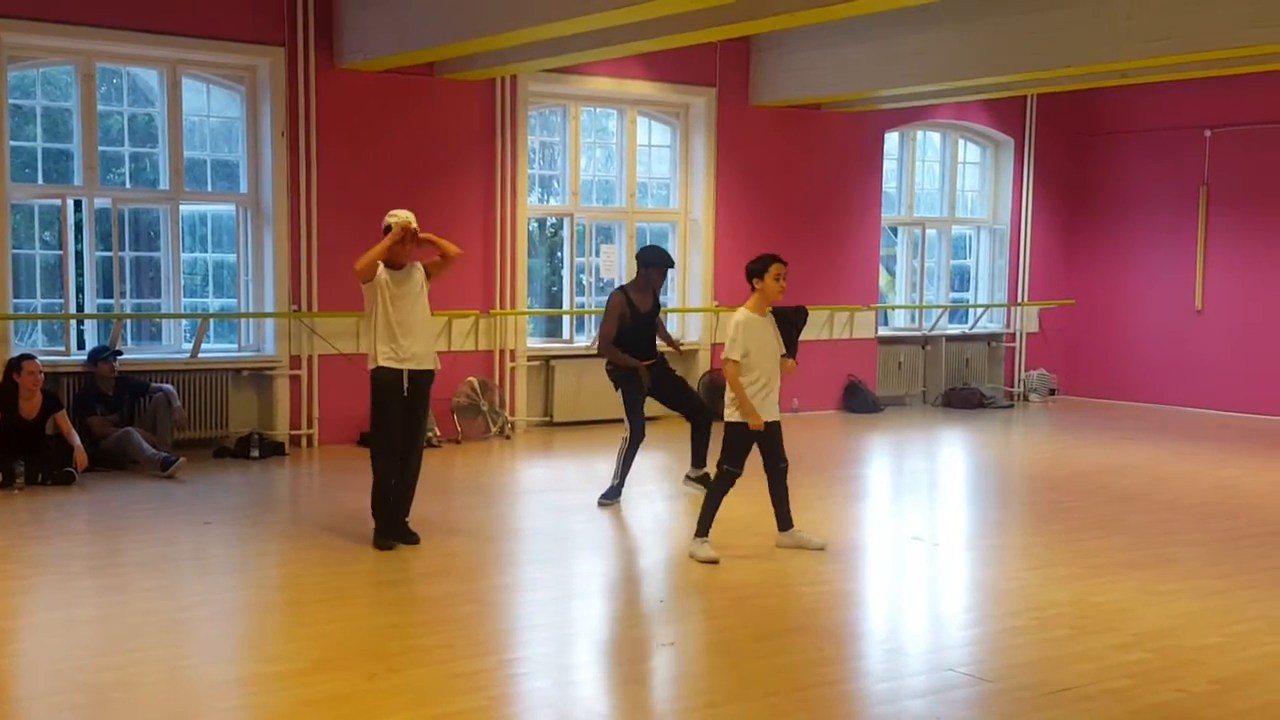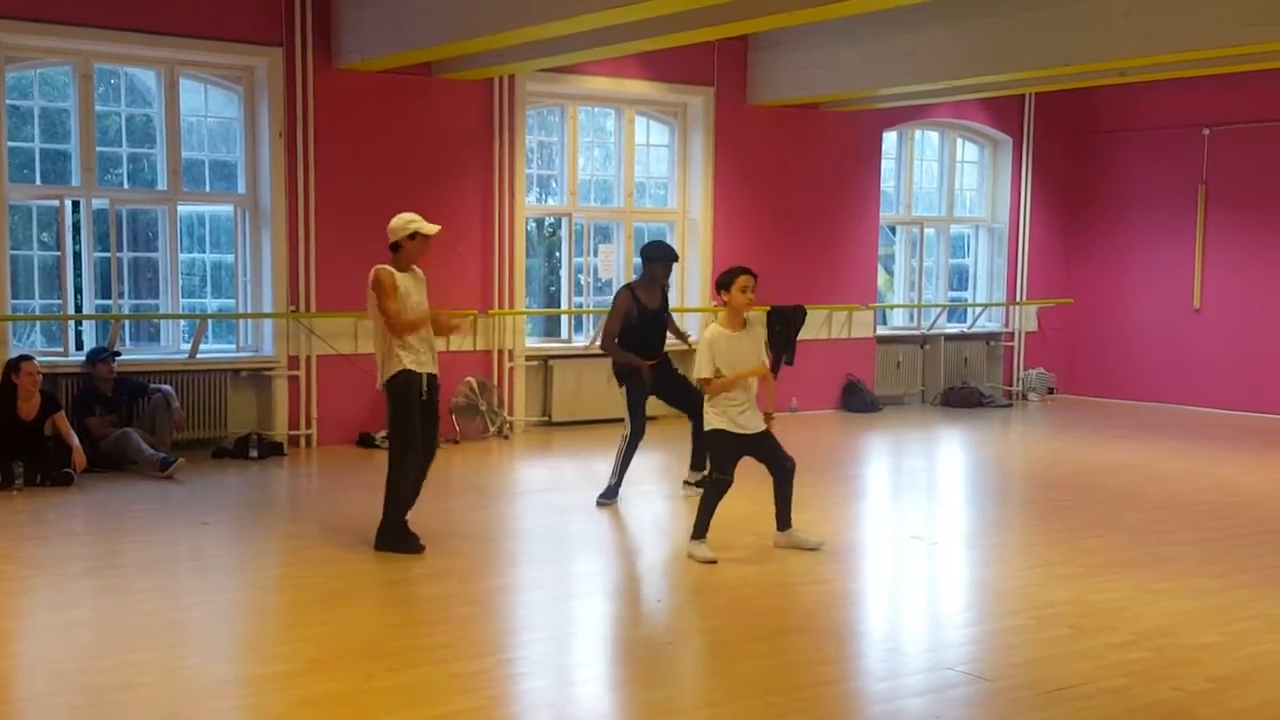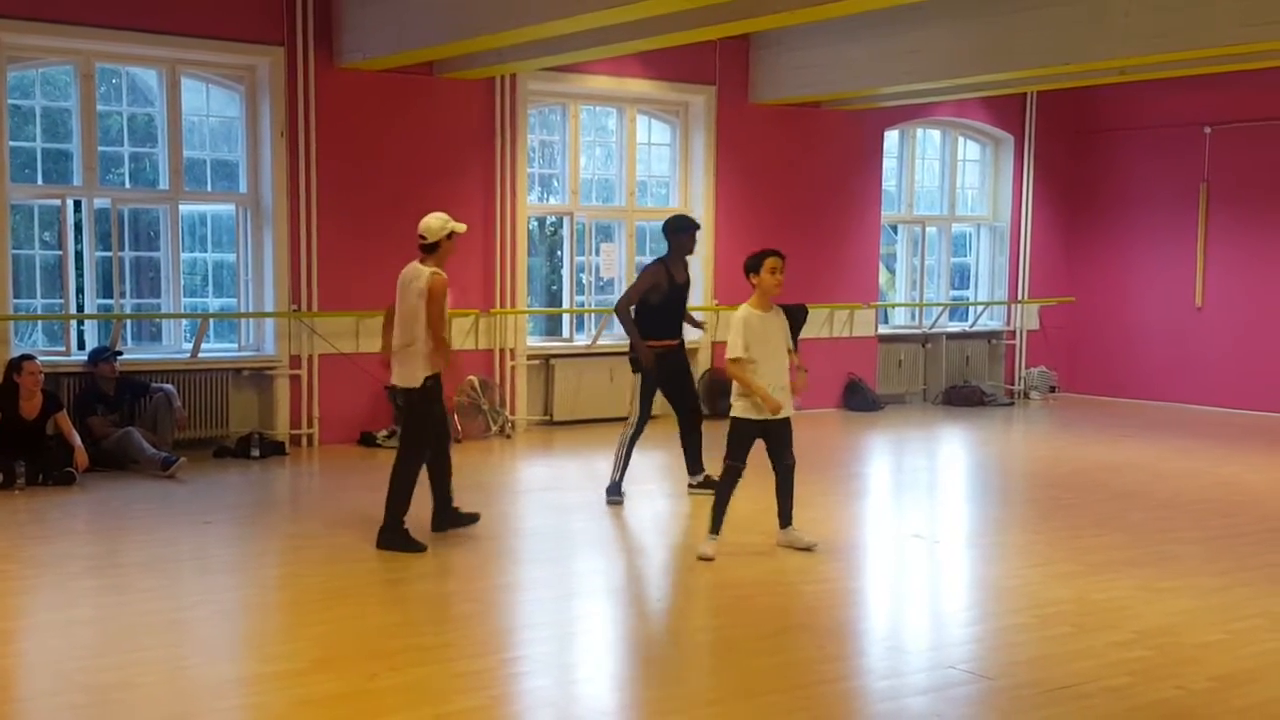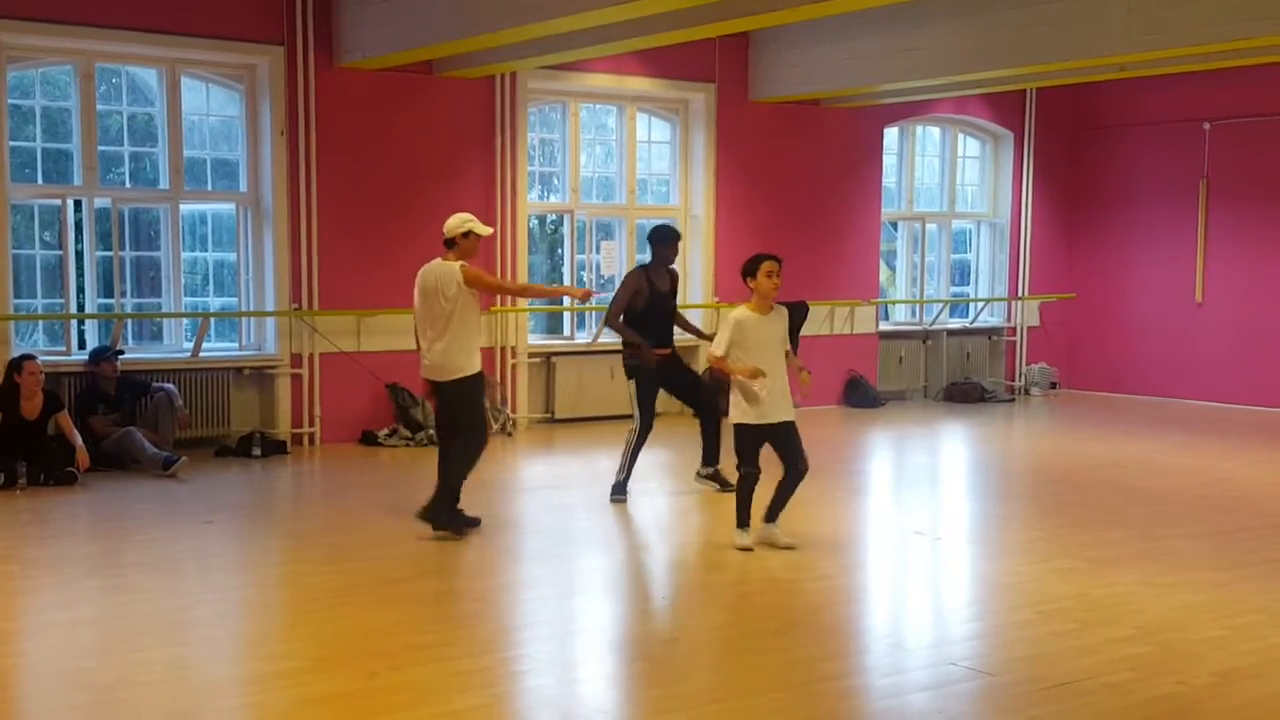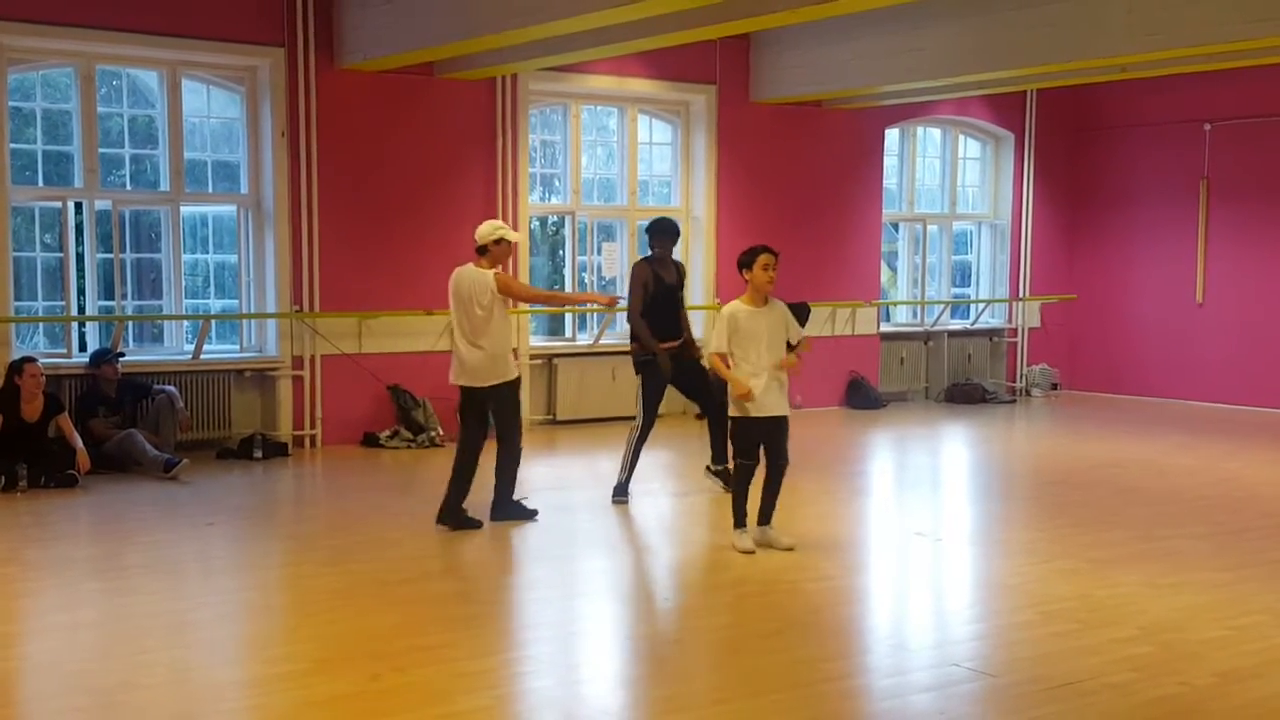
dt=0.4s
person 1, frame 1
left shoulder: (421, 272)
right shoulder: (375, 274)
left elbow: (455, 254)
right elbow: (359, 268)
left wrist: (424, 236)
right wrist: (392, 236)
left hip: (421, 366)
right hip: (386, 366)
left knee: (412, 447)
right knee: (386, 444)
left ankle: (398, 520)
right ankle: (382, 521)
person 1, frame 2
left shoulder: (419, 276)
right shoulder: (383, 275)
right elbow: (398, 325)
left wrist: (446, 324)
right wrist: (434, 317)
left hip: (427, 371)
right hip: (401, 372)
left knee: (425, 450)
right knee: (406, 452)
left ankle: (397, 520)
right ankle: (390, 531)
person 1, frame 3
left shoulder: (410, 270)
right shoulder: (436, 280)
left elbow: (391, 314)
right elbow: (438, 337)
left wrist: (389, 350)
left hip: (413, 367)
right hip: (423, 373)
left knee: (439, 442)
right knee: (413, 452)
left ankle: (444, 512)
right ankle: (392, 530)
person 1, frame 4
left shoulder: (425, 273)
right shoulder: (463, 272)
left elbow: (419, 326)
right elbow: (516, 289)
right wrist: (566, 291)
left hip: (434, 369)
right hip: (462, 368)
left knee: (451, 438)
right knee: (473, 438)
left ankle: (448, 510)
right ankle: (440, 505)
person 1, frame 5
left shoulder: (458, 276)
right shoulder: (496, 280)
right elbow: (544, 297)
right wrist: (592, 298)
left hip: (467, 372)
right hip: (498, 372)
left knee: (470, 441)
right knee: (509, 439)
left ankle: (453, 508)
right ankle: (504, 504)
person 2, frame 1
left shoulder: (768, 319)
right shoulder: (741, 321)
right elbow: (729, 370)
left wrist: (787, 364)
right wrist: (749, 412)
left hip: (768, 412)
right hip: (742, 414)
left knee: (778, 468)
right knee: (728, 474)
left ankle: (786, 531)
right ankle: (700, 539)
person 2, frame 2
left shoulder: (755, 330)
right shoulder: (711, 337)
left elbow: (765, 372)
right elbow: (708, 386)
left wrist: (769, 411)
right wrist: (747, 373)
left hip: (752, 420)
right hip: (722, 422)
left knee: (785, 466)
right knee: (720, 480)
left ankle: (785, 531)
right ankle: (697, 540)
person 2, frame 3
left shoulder: (778, 314)
right shoulder: (742, 317)
right elbow: (731, 366)
left wrist: (799, 371)
right wrist: (763, 394)
left hip: (780, 408)
right hip: (747, 408)
left knee: (786, 466)
right knee: (733, 469)
left ankle: (786, 529)
right ankle: (712, 535)
person 2, frame 4
left shoulder: (782, 315)
right shoulder: (737, 319)
right elbow: (714, 358)
left wrist: (800, 370)
right wrist: (740, 371)
left hip: (780, 409)
right hip: (747, 410)
left knee: (797, 466)
right knee: (749, 472)
left ankle: (768, 525)
right ankle: (742, 528)
person 2, frame 5
left shoulder: (780, 309)
right shoulder: (731, 312)
left elbow: (800, 341)
right elbow: (715, 357)
left wrist: (794, 357)
right wrist: (734, 381)
left hip: (777, 404)
right hip: (745, 406)
left knee: (778, 464)
right knee: (745, 467)
left ankle: (764, 527)
right ankle: (740, 529)
person 3, frame 1
left shoulder: (654, 292)
right shoulder: (619, 299)
right elbow: (604, 347)
left wrist: (669, 340)
right wrist: (637, 366)
left hip: (656, 366)
right hip: (627, 371)
left knee: (701, 412)
right knee: (635, 431)
left ankle: (696, 472)
right ankle: (616, 486)
person 3, frame 2
left shoulder: (662, 288)
right shoulder: (626, 297)
right elbow: (607, 343)
left wrist: (678, 333)
right wrist: (640, 365)
left hip: (660, 364)
right hip: (632, 370)
left knee: (701, 409)
right knee: (635, 429)
left ankle: (695, 477)
right ankle: (613, 487)
person 3, frame 3
left shoulder: (683, 265)
right shoulder: (655, 271)
right elbow: (621, 308)
left wrist: (690, 320)
right wrist: (639, 345)
left hip: (674, 351)
right hip: (649, 352)
left knee: (690, 413)
right knee: (639, 419)
left ankle: (697, 477)
right ankle: (615, 483)
person 3, frame 4
left shoulder: (672, 276)
right shoulder: (636, 278)
right elbow: (611, 319)
left wrist: (700, 334)
right wrist: (641, 343)
left hip: (668, 357)
right hip: (640, 361)
left knee: (709, 405)
right knee: (643, 423)
left ankle: (709, 469)
right ankle: (620, 482)
person 3, frame 5
left shoulder: (679, 269)
right shoulder: (642, 269)
right elbow: (635, 317)
left wrist: (691, 343)
right wrist: (658, 351)
left hip: (679, 351)
right hip: (650, 356)
left knee: (715, 404)
right knee: (645, 420)
left ankle: (718, 466)
right ankle: (622, 483)
